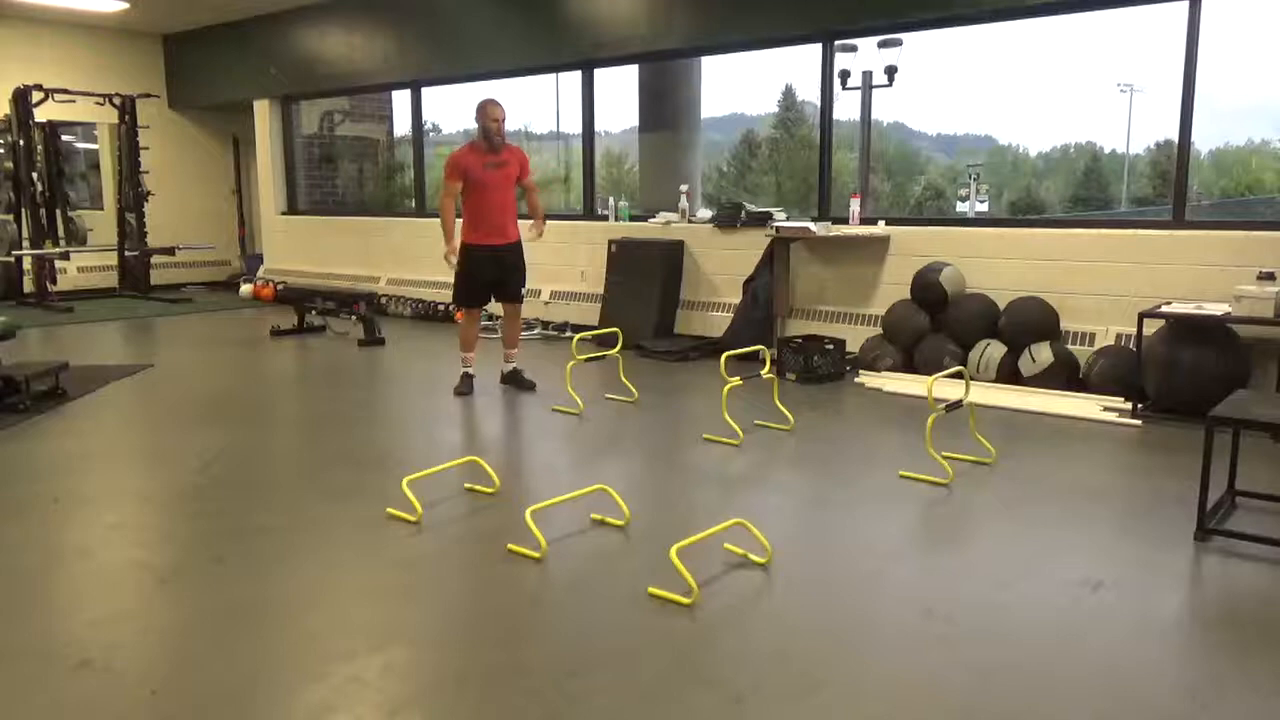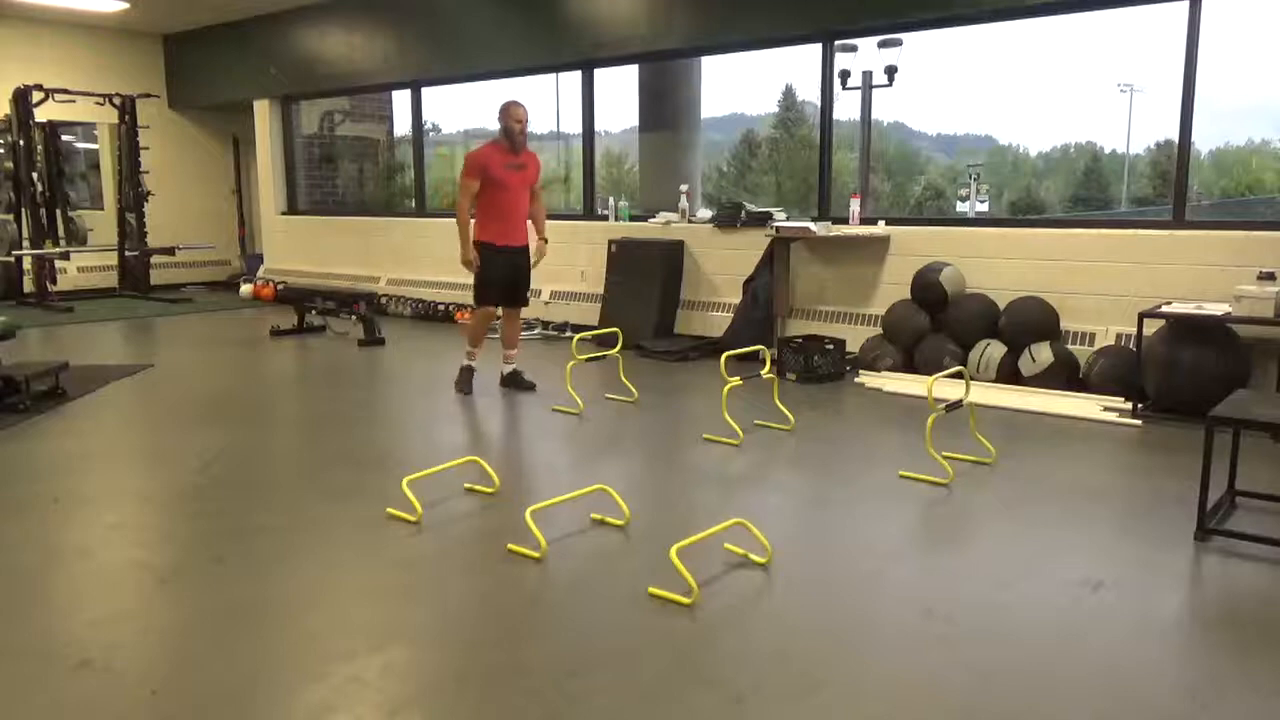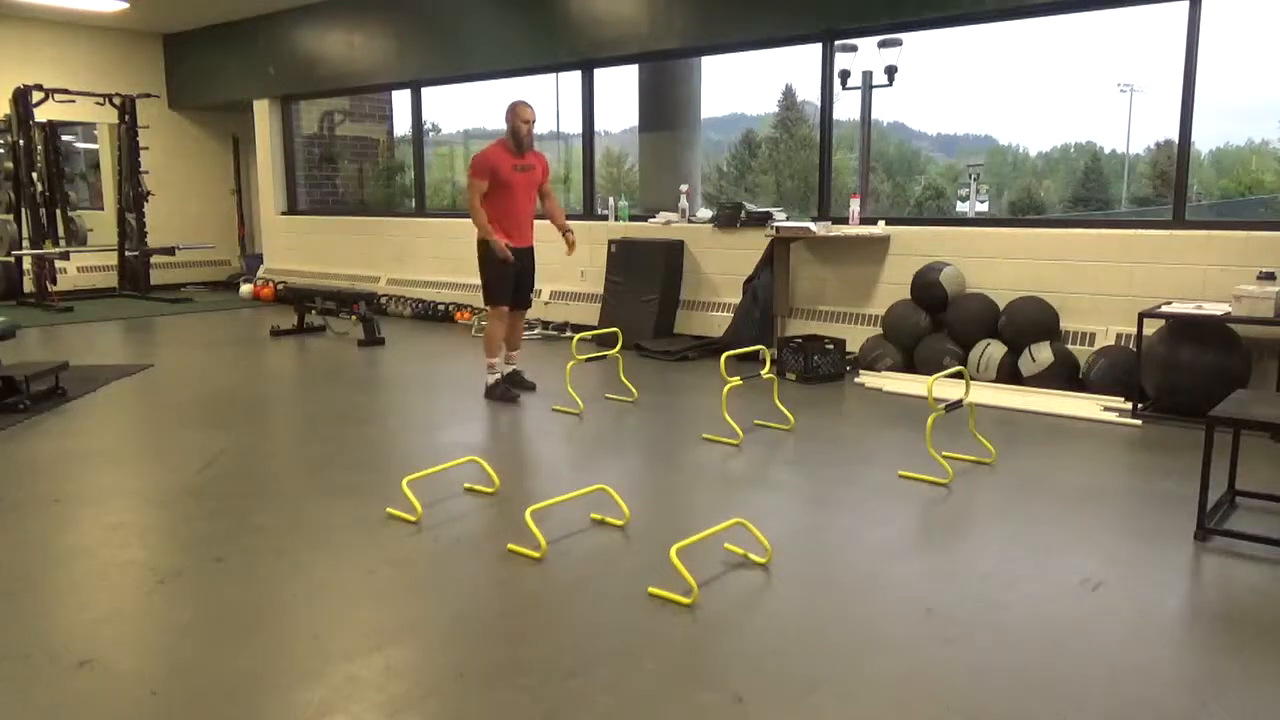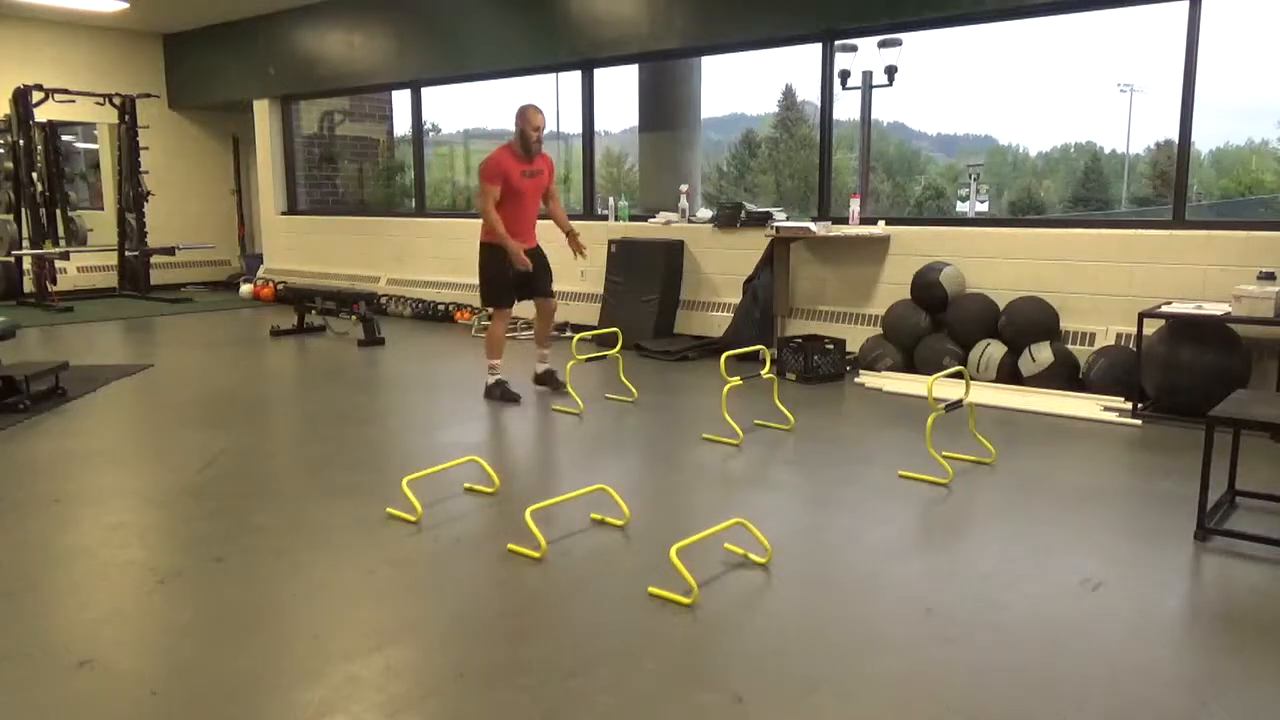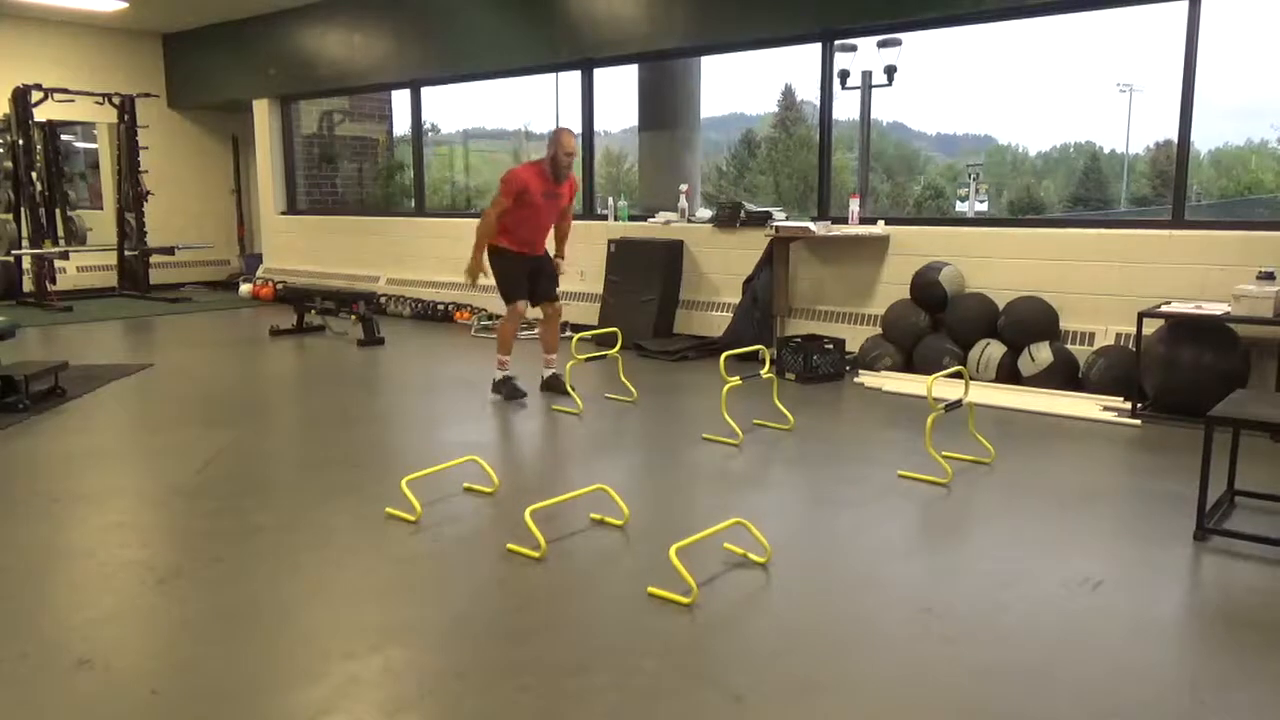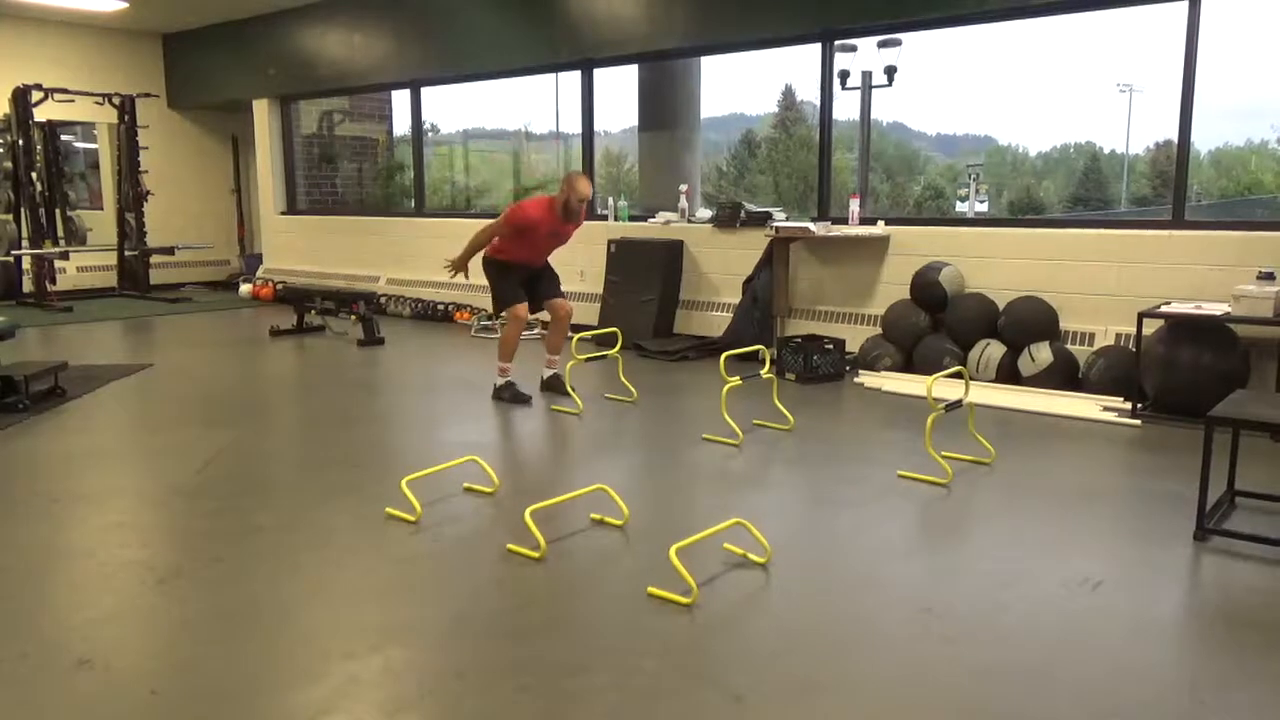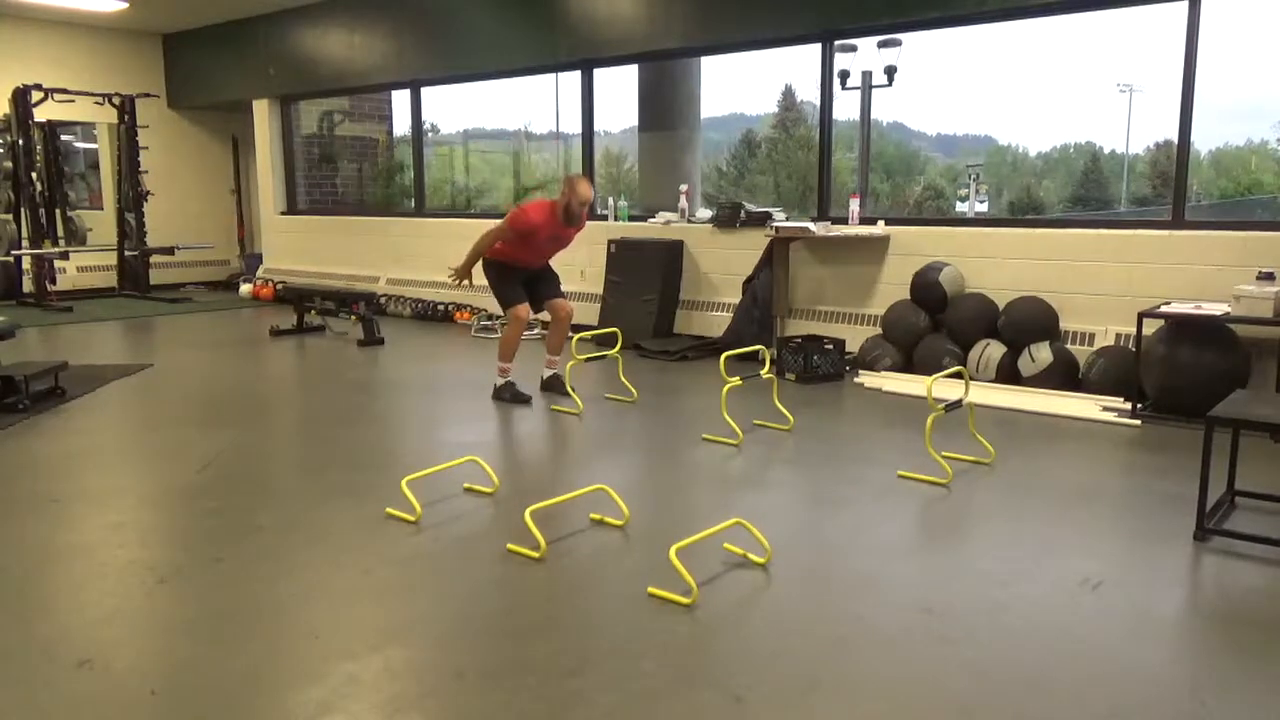
dt=0.3s
person 1, frame 1
left shoulder: (516, 155)
right shoulder: (460, 159)
left elbow: (529, 190)
right elbow: (448, 200)
left wrist: (538, 217)
right wrist: (449, 241)
left hip: (510, 245)
right hip: (476, 248)
left knee: (513, 307)
right knee: (471, 311)
left ankle: (510, 368)
right ankle: (467, 372)
person 1, frame 2
left shoulder: (531, 159)
right shoulder: (480, 157)
left elbow: (535, 199)
right elbow: (464, 201)
left wrist: (541, 237)
right wrist: (466, 245)
left hip: (519, 246)
right hip: (488, 246)
left knee: (513, 310)
right knee: (487, 308)
left ankle: (509, 370)
right ankle: (468, 364)
person 1, frame 3
left shoulder: (538, 160)
right shoulder: (487, 158)
left elbow: (548, 198)
right elbow: (474, 202)
left wrist: (565, 229)
right wrist: (491, 237)
left hip: (525, 247)
right hip: (497, 247)
left knee: (519, 311)
right knee: (500, 310)
left ankle: (510, 369)
right ankle: (493, 380)
person 1, frame 4
left shoulder: (545, 162)
right shoulder: (496, 163)
left elbow: (551, 200)
right elbow: (487, 209)
left wrist: (569, 232)
right wrist: (510, 247)
left hip: (531, 247)
right hip: (499, 248)
left knee: (548, 304)
right knee: (501, 313)
left ankle: (543, 369)
right ankle: (493, 381)
person 1, frame 5
left shoulder: (570, 183)
right shoulder: (520, 177)
right elbow: (491, 215)
left wrist: (559, 255)
right wrist: (477, 257)
left hip: (537, 252)
right hip: (507, 251)
left knee: (553, 310)
right knee: (517, 309)
left ankle: (550, 374)
right ankle: (502, 376)
person 1, frame 6
left shoulder: (576, 217)
right shoulder: (530, 212)
right elbow: (489, 232)
right wrist: (462, 260)
left hip: (536, 265)
right hip: (503, 263)
left knee: (563, 311)
right knee: (519, 314)
left ankle: (550, 375)
right ankle: (502, 383)
person 1, frame 7
left shoulder: (578, 220)
right shoulder: (531, 216)
right elbow: (491, 237)
left wrist: (541, 262)
right wrist: (466, 267)
left hip: (535, 266)
right hip: (502, 264)
left knee: (564, 312)
right knee: (520, 315)
left ankle: (550, 375)
right ankle: (502, 383)
